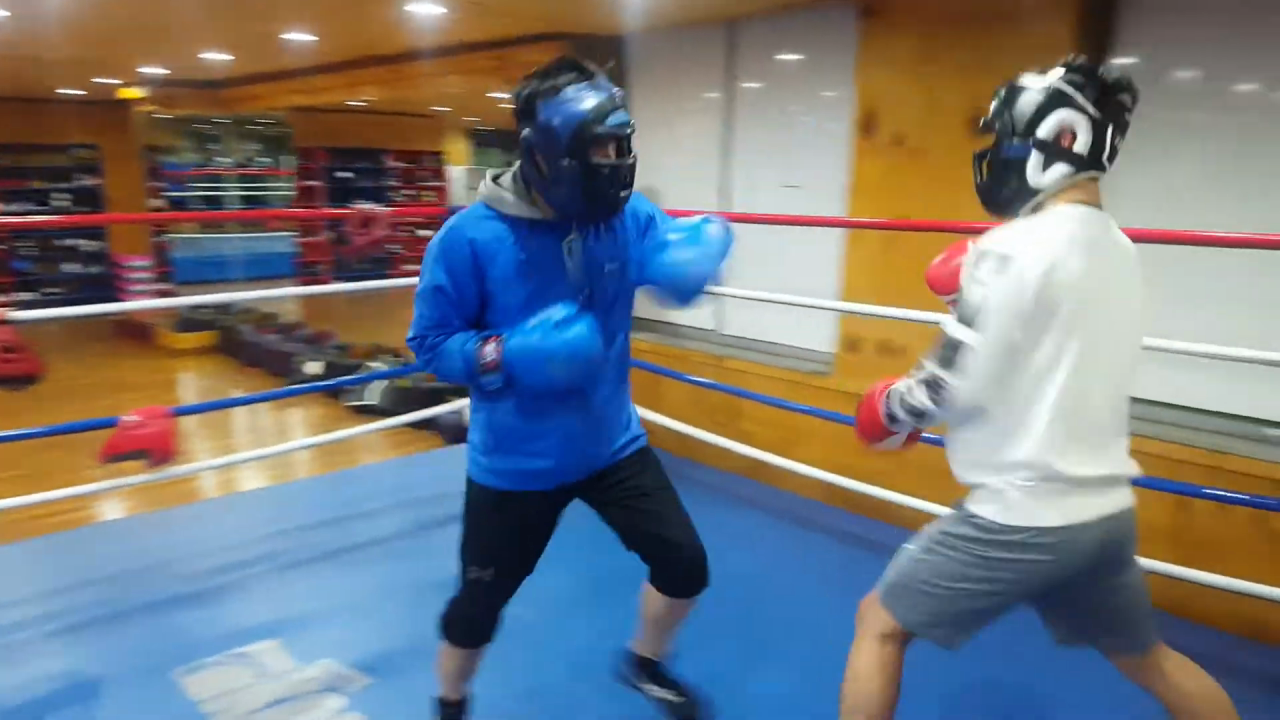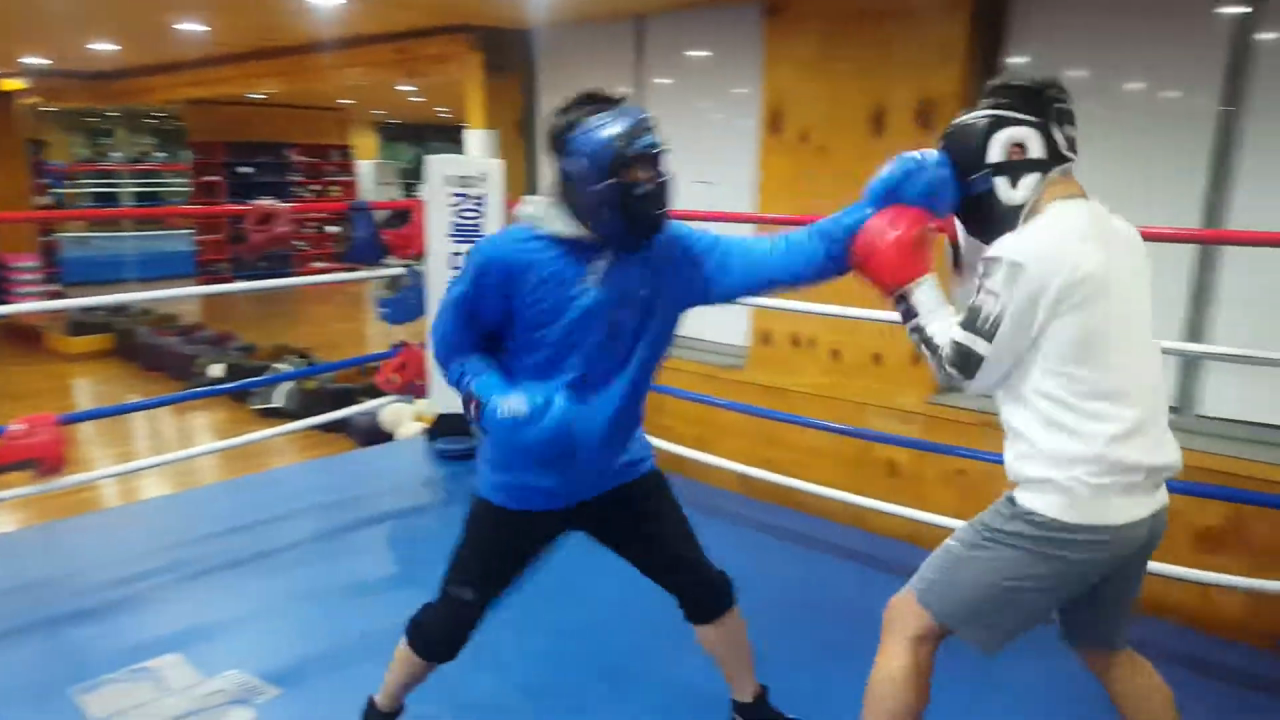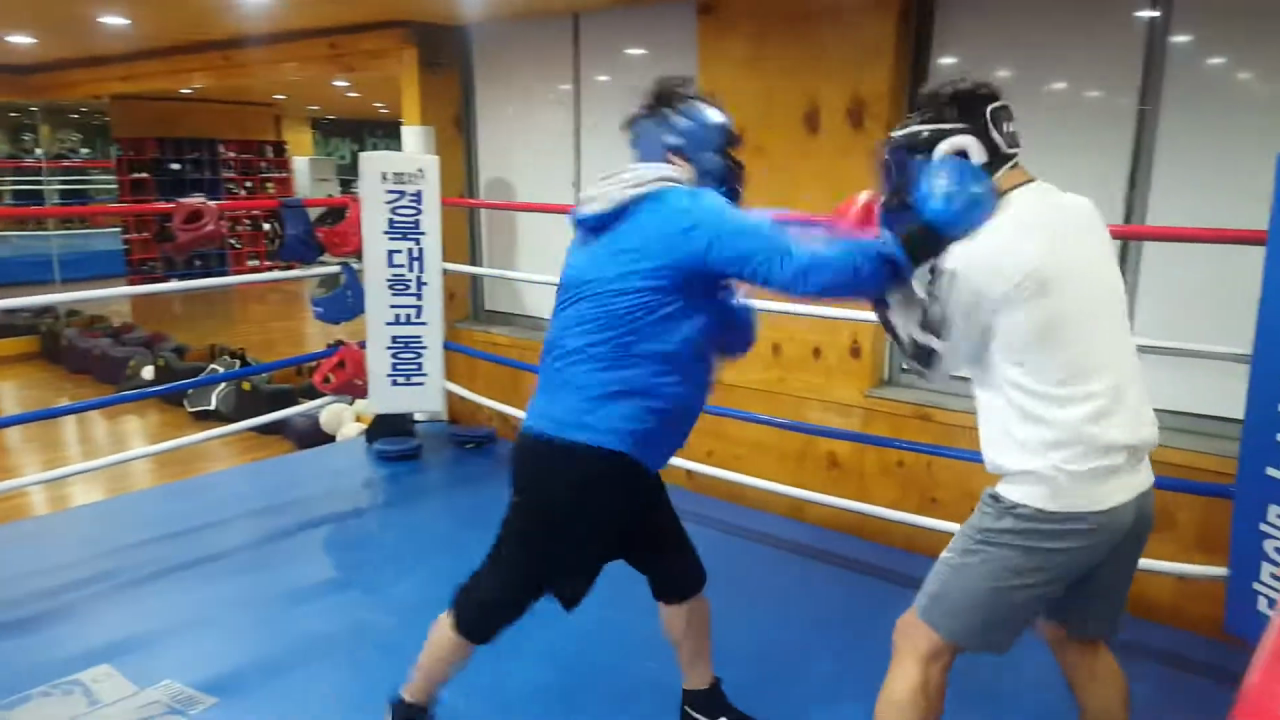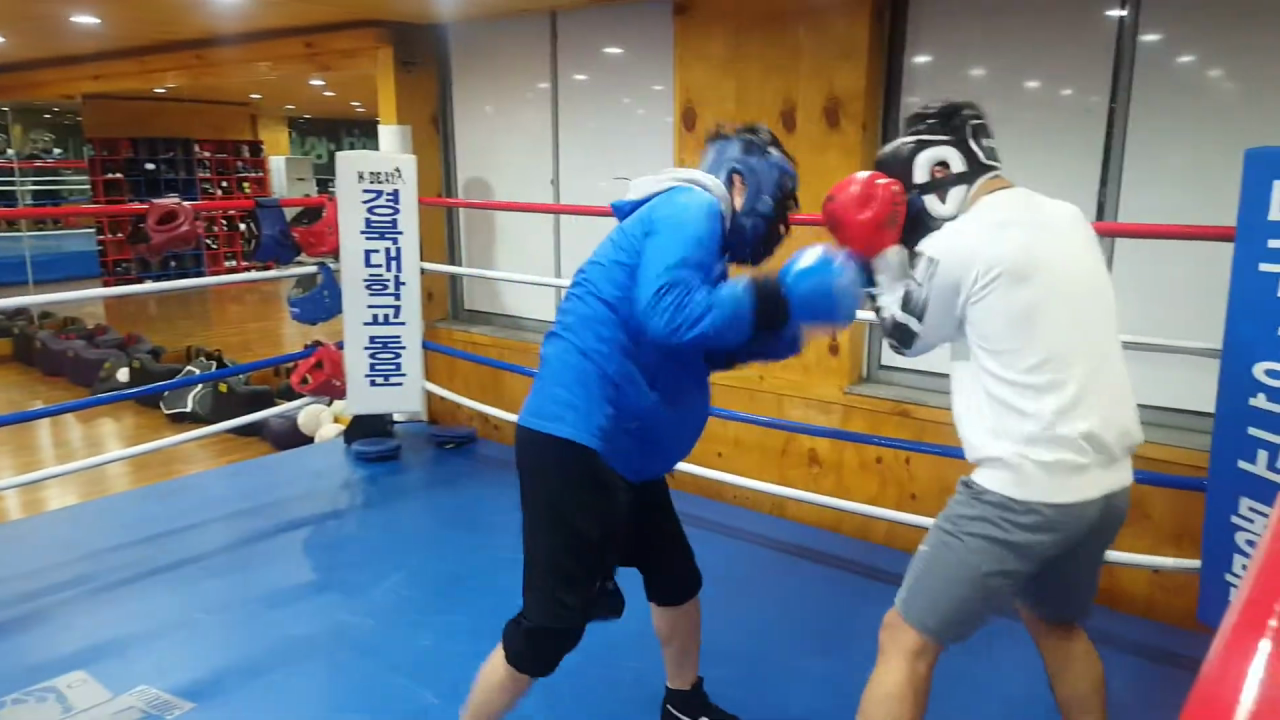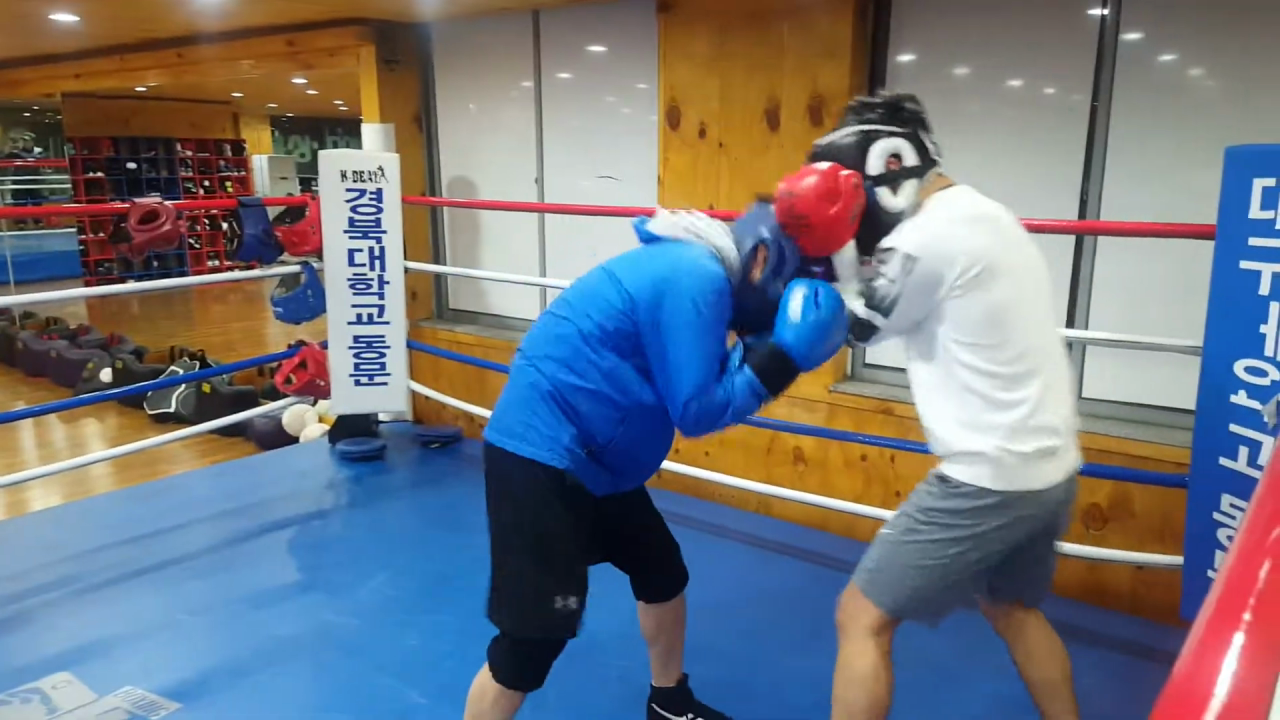
dt=0.2s
person 1, frame 1
left shoulder: (1016, 249)
right shoulder: (1116, 251)
left elbow: (950, 389)
left wrist: (888, 410)
right wrist: (974, 289)
left hip: (1017, 518)
right hip: (1104, 511)
left knee: (881, 626)
right knee: (1144, 654)
person 1, frame 2
left shoulder: (1027, 253)
right shoulder: (1115, 233)
left elbow: (967, 368)
left wrist: (912, 284)
right wrist: (976, 243)
left hip: (1063, 512)
right hip: (1138, 504)
left knee: (909, 625)
right knee: (1105, 650)
person 1, frame 3
left shoulder: (974, 256)
right shoulder: (1080, 213)
left elbow: (930, 352)
right wrist: (929, 250)
left hip: (1048, 502)
right hip: (1125, 487)
left knee: (920, 644)
right knee: (1076, 634)
person 1, frame 4
left shoulder: (956, 247)
right shoulder: (1066, 219)
left elbow: (903, 334)
left wrist: (877, 249)
right wrist: (893, 246)
left hip: (1024, 491)
right hip: (1105, 481)
left knee: (906, 640)
right knee: (1055, 623)
person 1, frame 5
left shoulder: (922, 243)
right shoulder: (987, 214)
left elbow: (860, 326)
left wrist: (833, 245)
right wrist: (847, 243)
left hip: (988, 477)
right hip: (1050, 467)
left knee: (863, 618)
right knee: (1013, 605)
person 2, frame 1
left shoulder: (627, 216)
right shoulder: (472, 238)
left elbow: (682, 263)
right elbow: (431, 343)
left wrist: (699, 244)
right wrist: (505, 355)
left hip: (611, 440)
right hip: (514, 458)
left knee: (684, 564)
right knee: (478, 606)
left ankle: (646, 660)
person 2, frame 2
left shoulder: (666, 246)
right shoulder: (509, 254)
left elbow: (776, 262)
right elbow: (454, 345)
left wrist: (875, 205)
right wrist: (498, 401)
left hip: (614, 468)
right hip: (521, 481)
left knee: (704, 587)
right knee: (451, 620)
person 2, frame 3
left shoulder: (629, 219)
right shoulder: (688, 211)
right elbow: (797, 269)
left wrist: (725, 322)
right wrist: (919, 239)
left hip: (605, 446)
right hip: (582, 449)
left knee: (679, 573)
right knee: (501, 595)
person 2, frame 4
left shoulder: (688, 221)
right shoulder: (690, 212)
left elbow: (697, 339)
right elbow: (667, 314)
left wrist: (776, 311)
right wrist: (780, 297)
left hip: (623, 449)
right hip: (575, 442)
left knee: (676, 577)
right knee: (554, 619)
person 2, frame 5
left shoulder: (691, 265)
right shoulder: (698, 277)
left elbow: (688, 379)
right elbow: (696, 408)
left wrist: (773, 346)
right wrist: (785, 355)
left hip: (594, 457)
right hip: (540, 457)
left knee: (662, 570)
right knee: (533, 635)
